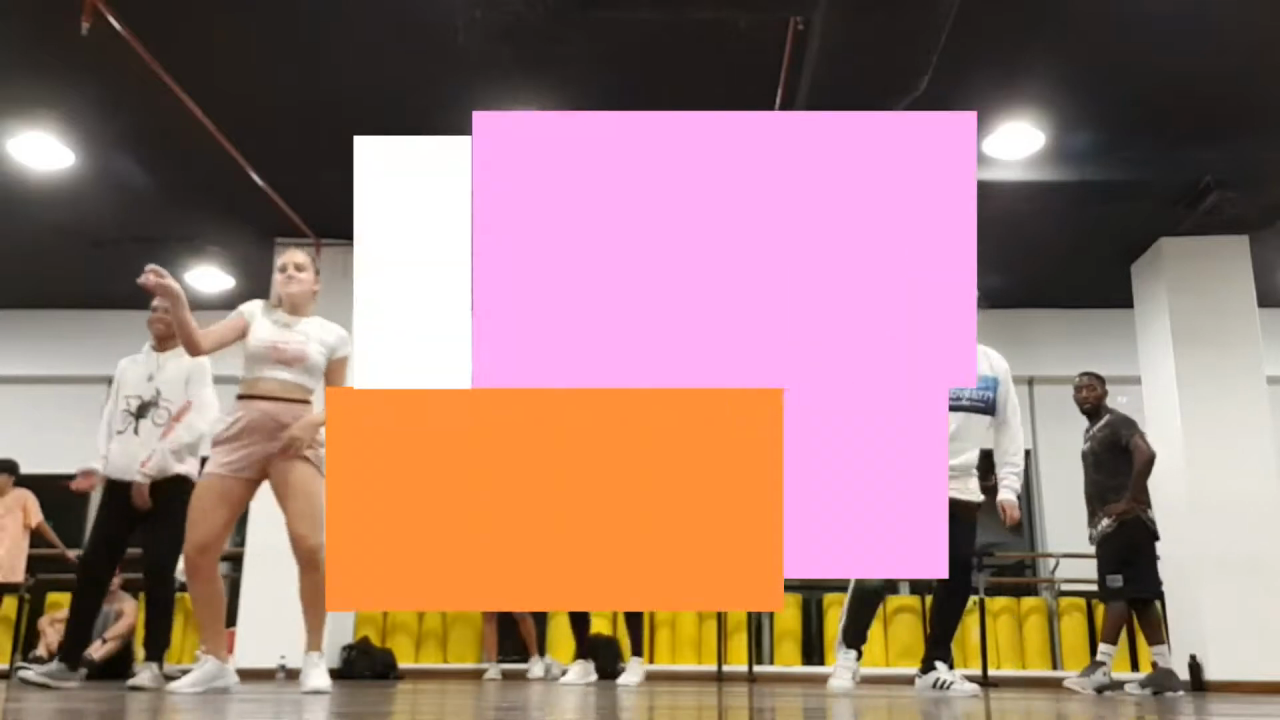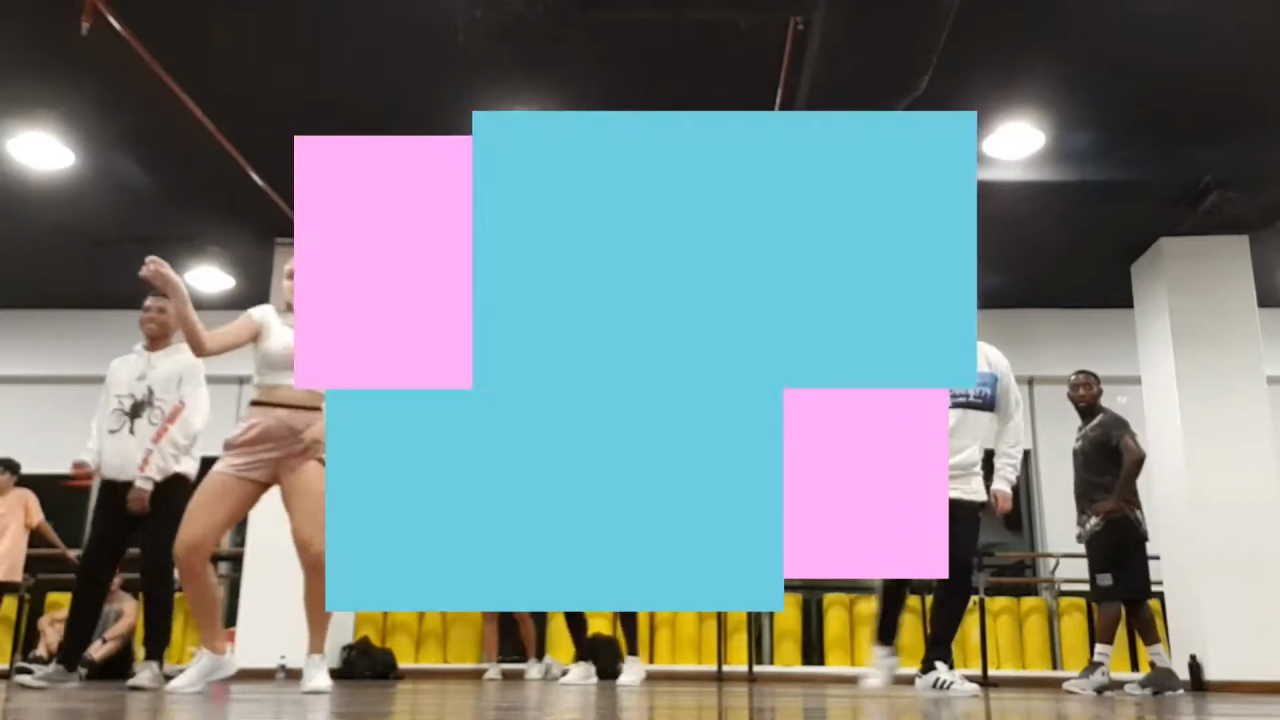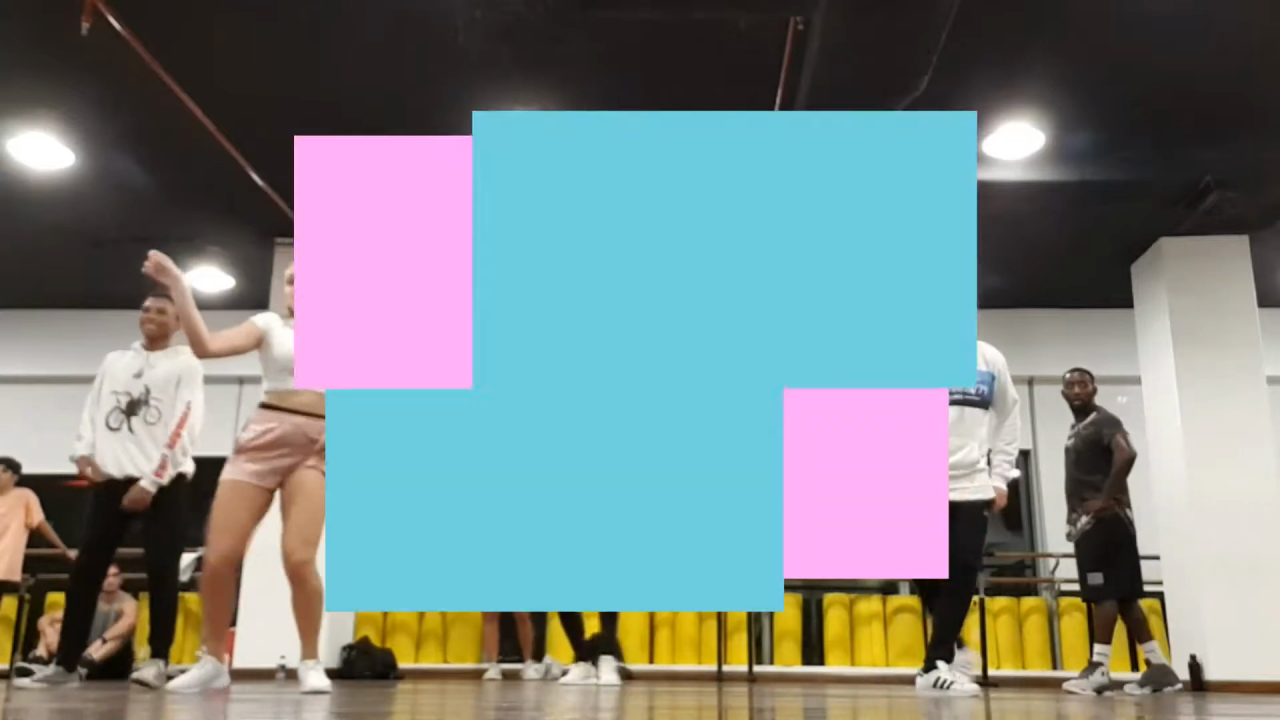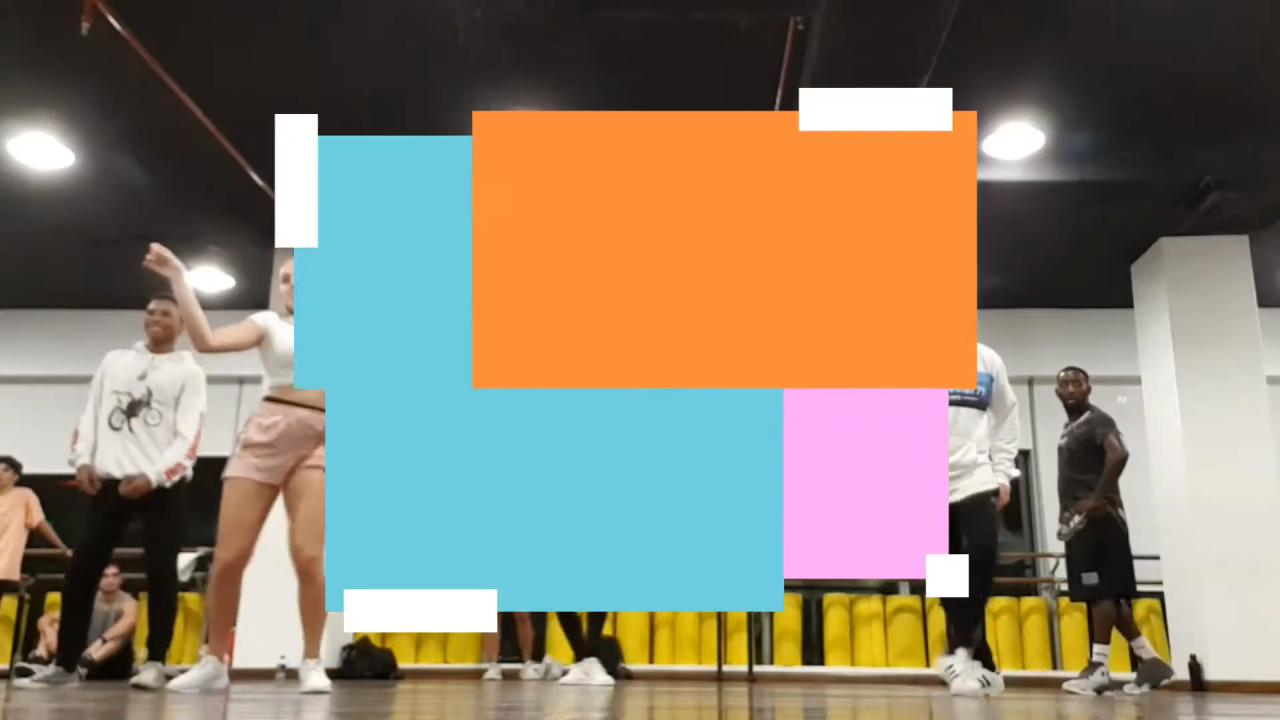
dt=0.1s
person 1, frame 1
left shoulder: (333, 334)
right shoulder: (255, 312)
right elbow: (198, 346)
left wrist: (313, 422)
right wrist: (176, 301)
left hip: (294, 438)
right hip: (241, 431)
left knee: (309, 545)
right knee: (198, 550)
left ankle: (314, 658)
right ankle: (215, 661)
person 1, frame 2
right shoulder: (266, 318)
right elbow: (203, 344)
left wrist: (328, 424)
right wrist: (176, 292)
left hip: (306, 444)
right hip: (256, 437)
left knee: (312, 548)
right knee: (189, 548)
left ankle: (315, 661)
right ankle: (214, 653)
person 1, frame 3
right shoulder: (271, 325)
right elbow: (207, 347)
right wrist: (179, 287)
left hip: (312, 450)
right hip: (263, 441)
left knee: (298, 558)
right knee: (219, 559)
left ankle: (310, 663)
right ankle: (214, 660)
person 1, frame 4
right shoulder: (269, 324)
right elbow: (206, 340)
right wrist: (179, 278)
left hip: (318, 443)
right hip: (266, 438)
left knee: (307, 555)
right knee: (230, 558)
left ankle: (312, 662)
right ankle: (214, 662)
person 2, frame 1
left shoulder: (195, 366)
right shoulder: (127, 367)
left elbow: (196, 423)
right elbow: (111, 425)
left wrist: (147, 472)
right wrist: (94, 467)
left hip: (170, 483)
right hip: (119, 482)
left knee: (159, 571)
right knee: (93, 567)
left ankle: (152, 662)
right ankle: (69, 662)
person 2, frame 2
left shoulder: (188, 364)
right shoulder: (119, 367)
left elbow: (185, 423)
right elbow: (103, 422)
left wrist: (146, 477)
right wrist: (88, 458)
left hip: (167, 482)
right hip: (117, 483)
left knee: (156, 570)
right knee: (93, 569)
left ankle: (152, 662)
right ankle: (67, 663)
person 2, frame 3
left shoulder: (186, 366)
right shoulder: (113, 362)
left elbow: (183, 429)
right elbow: (92, 413)
left wrist: (150, 483)
right wrist: (84, 452)
left hip: (165, 483)
right hip: (113, 481)
left knee: (161, 568)
right knee: (87, 568)
left ankle: (157, 660)
right ankle: (66, 664)
person 2, frame 4
left shoulder: (188, 373)
right shoulder: (114, 361)
left elbow: (188, 438)
right elbow: (91, 415)
left wrist: (152, 478)
right wrist: (83, 461)
left hip: (163, 484)
right hip: (112, 481)
left knee: (160, 571)
right knee: (83, 568)
left ankle: (155, 662)
right ankle: (67, 664)
person 3, frame 1
left shoulder: (994, 366)
left elbow: (1009, 429)
left wrist: (1008, 488)
left hip: (962, 490)
left knee: (957, 577)
left ankle: (934, 667)
right ankle: (848, 656)
person 3, frame 2
left shoulder: (994, 364)
left elbow: (1011, 422)
left wrist: (1004, 480)
left hip: (966, 490)
left knee: (957, 578)
left ankle: (935, 668)
right ankle: (884, 652)
person 3, frame 3
left shoulder: (989, 360)
left elbow: (1006, 417)
left wrist: (1000, 478)
left hip: (971, 486)
left knee: (962, 575)
right knee: (930, 577)
left ankle: (939, 665)
right ankle: (949, 650)
person 3, frame 4
left shoulder: (986, 360)
left elbow: (1007, 417)
left wrist: (1002, 472)
left hip: (975, 481)
left knee: (982, 558)
left ankle: (964, 654)
right ankle: (978, 663)
person 4, frame 1
left shoulder: (1118, 423)
right shoulder: (1090, 433)
left elbow: (1146, 454)
left wrist: (1130, 500)
right wrist: (1096, 516)
left hip: (1126, 522)
right hip: (1107, 524)
left knee: (1116, 594)
right knee: (1139, 596)
left ankle: (1101, 668)
right ankle: (1164, 670)
person 4, frame 2
left shoulder: (1111, 423)
right shoulder: (1084, 429)
left elbow: (1135, 455)
left wrist: (1116, 499)
right wrist: (1086, 513)
left hip: (1114, 521)
right hip: (1096, 523)
left knee: (1110, 593)
right knee: (1131, 596)
left ankle: (1099, 669)
right ankle: (1162, 670)
person 4, frame 3
left shoulder: (1103, 421)
right shoulder: (1077, 428)
left elbow: (1126, 453)
left wrist: (1107, 499)
right wrist: (1075, 512)
left hip: (1105, 520)
right hip: (1087, 521)
left knee: (1103, 593)
right knee: (1121, 595)
left ankle: (1098, 669)
right ankle: (1158, 667)
person 4, frame 4
left shoulder: (1097, 420)
right shoulder: (1070, 426)
left elbow: (1118, 454)
left wrist: (1098, 498)
right wrist: (1068, 511)
left hip: (1097, 520)
right hip: (1079, 521)
left knee: (1100, 592)
right knee: (1099, 594)
left ankle: (1098, 668)
right ankle: (1150, 662)
